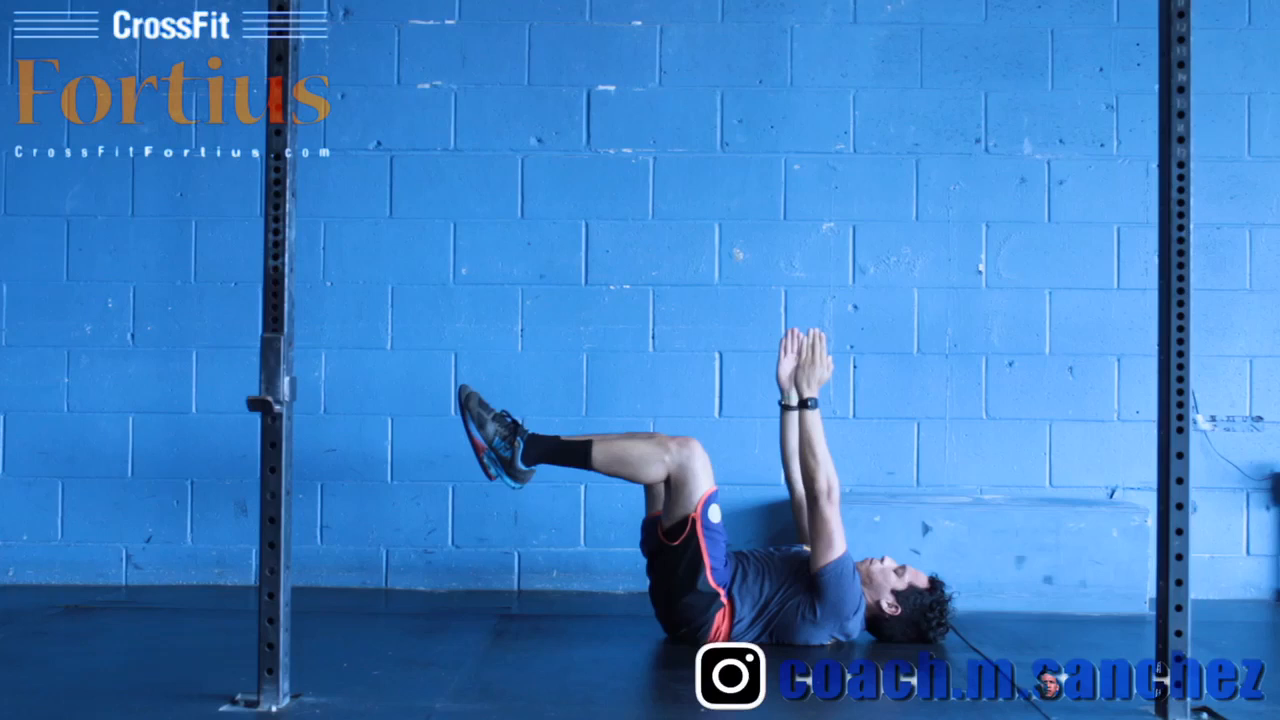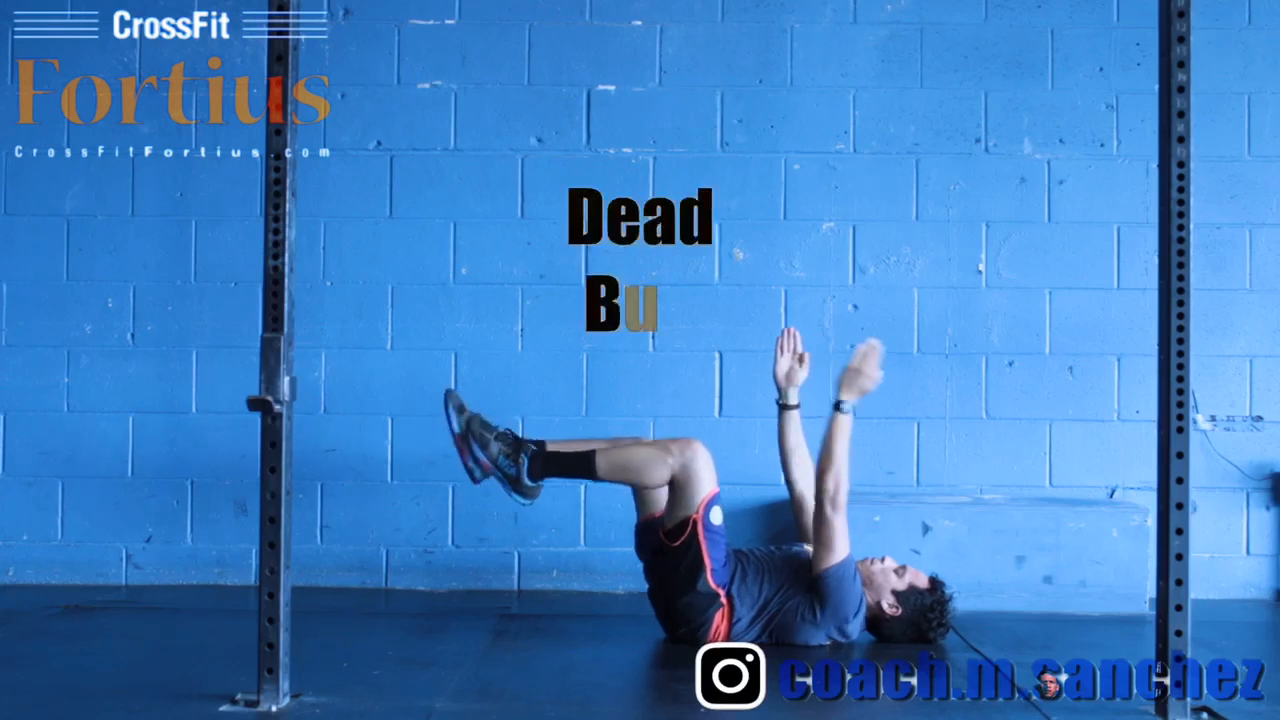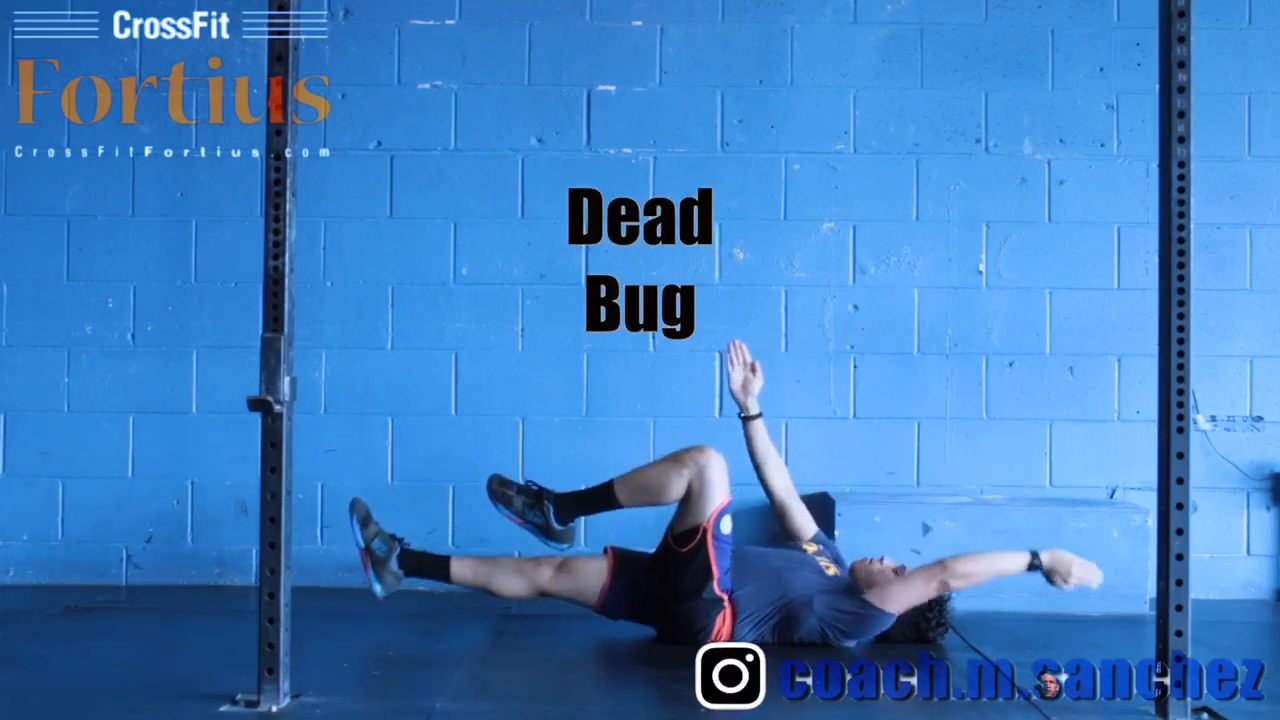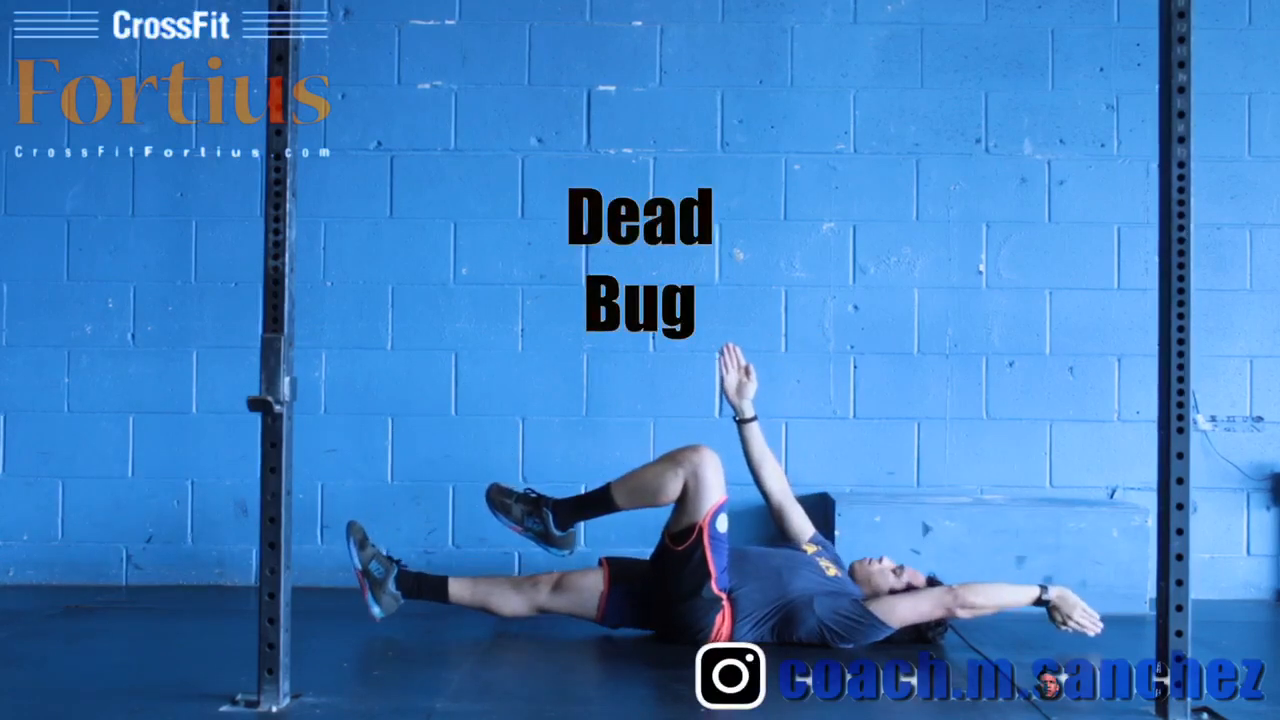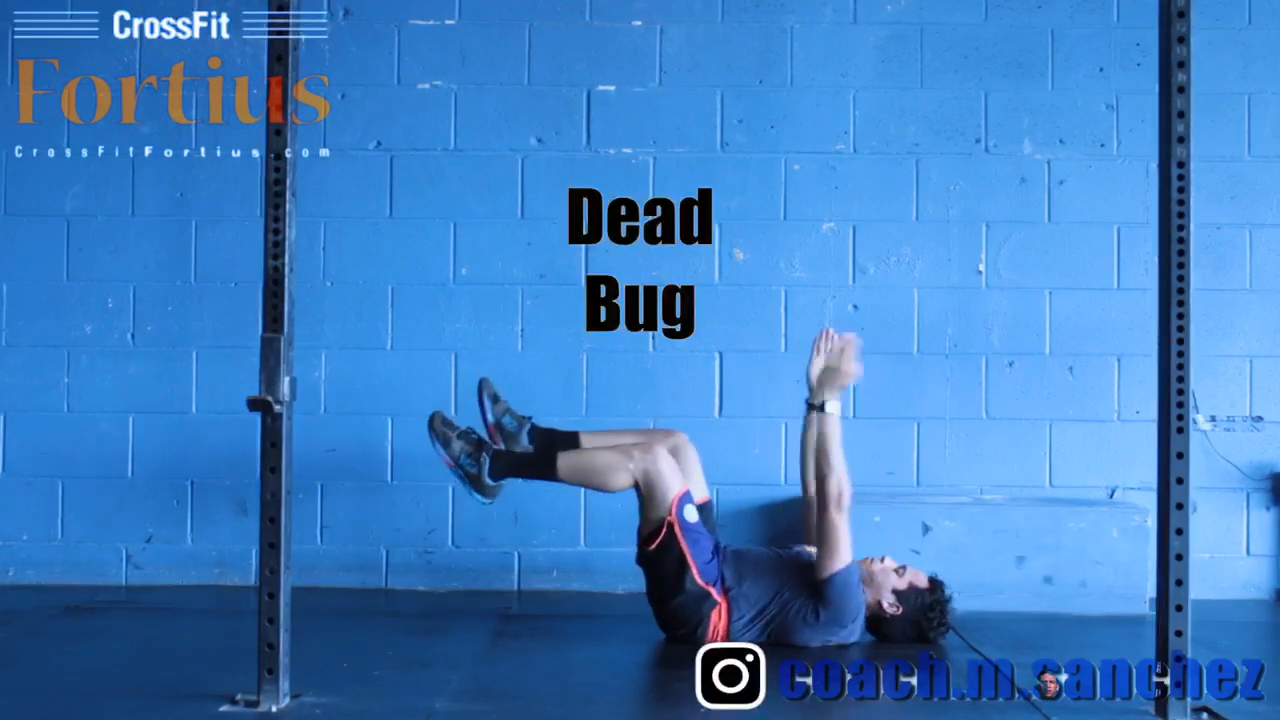
dt=1s
person 1, frame 1
left shoulder: (842, 602)
right shoulder: (837, 580)
left elbow: (824, 497)
right elbow: (800, 485)
left wrist: (809, 396)
right wrist: (789, 395)
left hip: (704, 606)
right hip: (696, 589)
left knee: (687, 453)
right knee: (665, 453)
left ankle: (525, 450)
right ankle: (521, 450)
person 1, frame 2
left shoulder: (842, 605)
right shoulder: (835, 569)
left elbow: (831, 499)
right elbow: (804, 487)
left wrist: (845, 400)
right wrist: (789, 394)
left hip: (701, 603)
right hip: (690, 586)
left knee: (689, 452)
right knee: (639, 451)
left ankle: (531, 467)
right ankle: (504, 455)
person 1, frame 3
left shoulder: (859, 612)
right shoulder: (830, 560)
left elbow: (944, 575)
right elbow: (780, 486)
left wrist: (1039, 559)
right wrist: (750, 407)
left hip: (704, 606)
right hip: (678, 593)
left knee: (705, 462)
right knee: (546, 573)
left ankle: (560, 508)
right ankle: (402, 562)
person 1, frame 4
left shoulder: (859, 616)
right shoulder: (827, 560)
left elbow: (954, 602)
right elbow: (777, 488)
left wrist: (1045, 593)
right wrist: (745, 409)
left hip: (704, 608)
right hip: (676, 594)
left knee: (700, 461)
right knee: (541, 591)
left ankle: (560, 515)
right ankle: (399, 585)
person 1, frame 5
left shoulder: (844, 607)
right shoulder: (839, 582)
left elbow: (836, 504)
right elbow: (817, 494)
left wrist: (831, 401)
right wrist: (816, 397)
left hip: (700, 604)
right hip: (707, 579)
left knee: (649, 457)
right knee: (674, 445)
left ankle: (493, 467)
right ankle: (528, 438)
